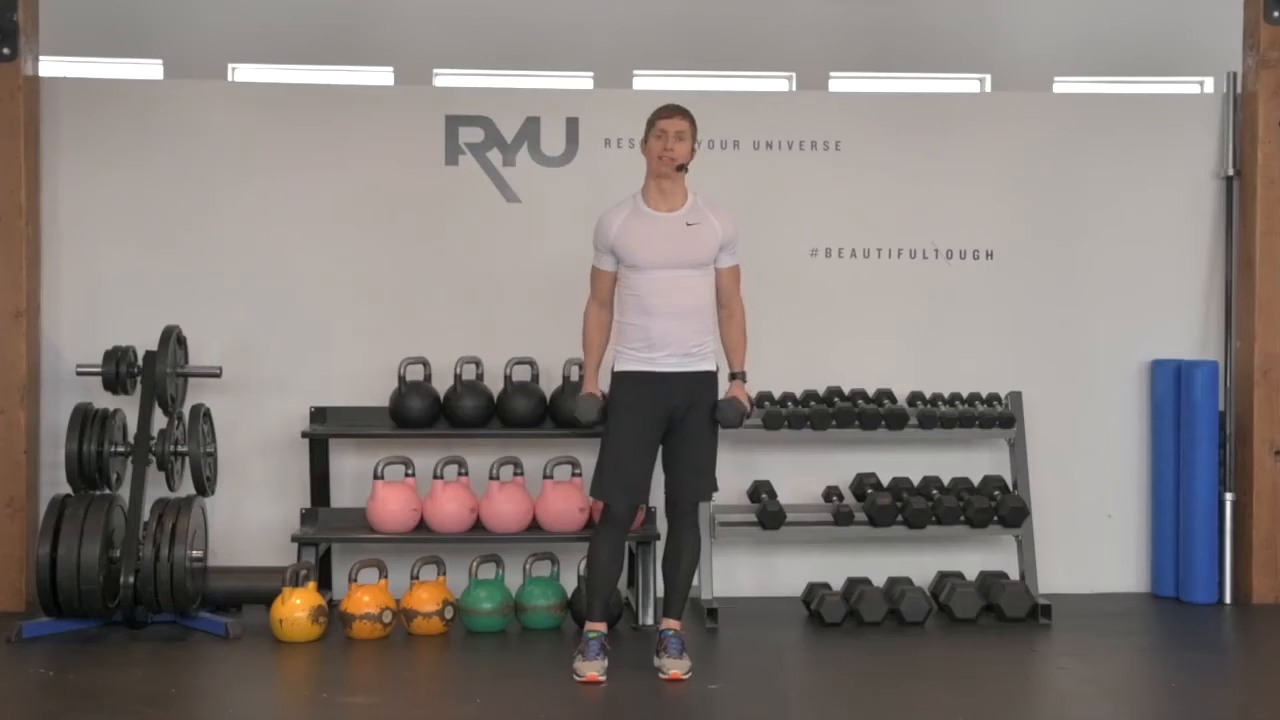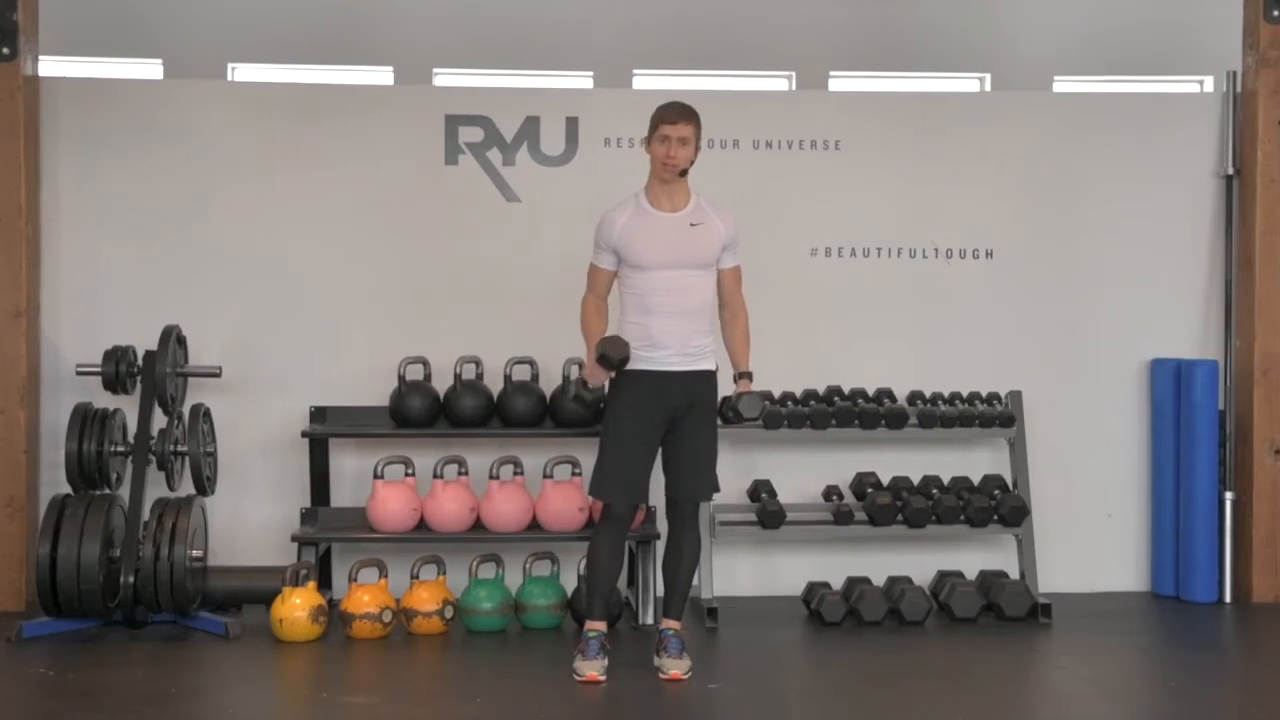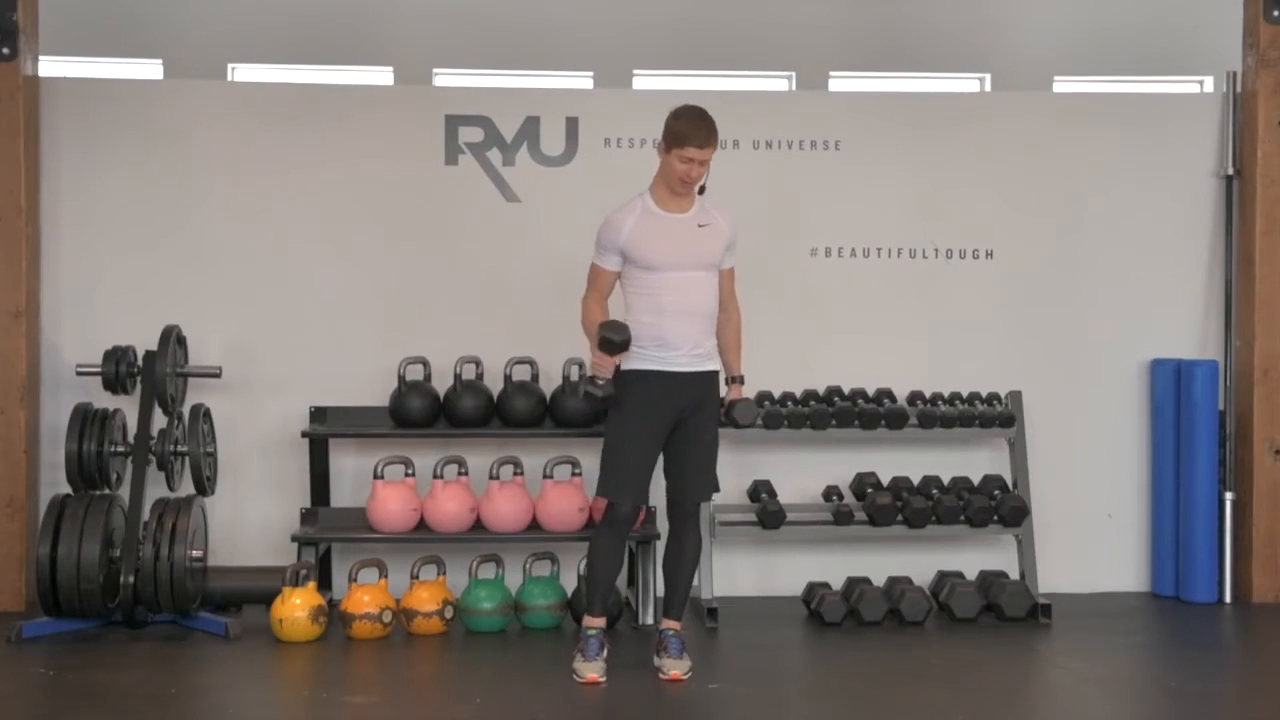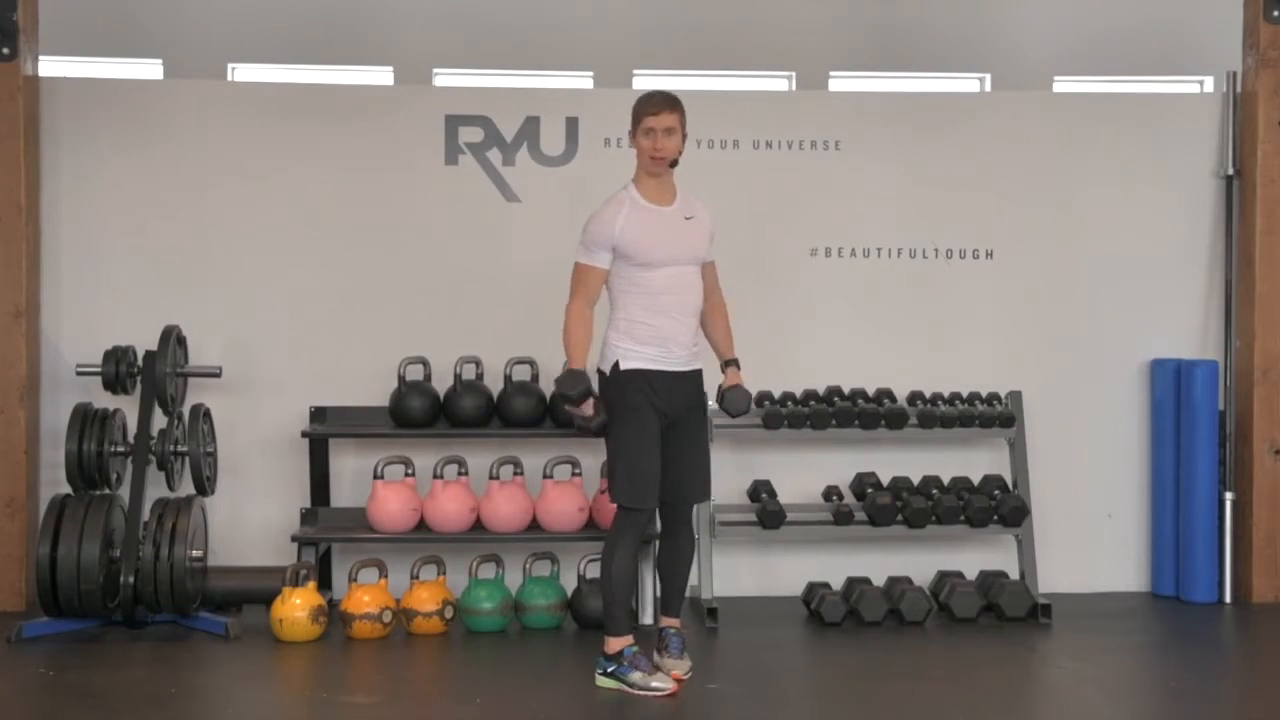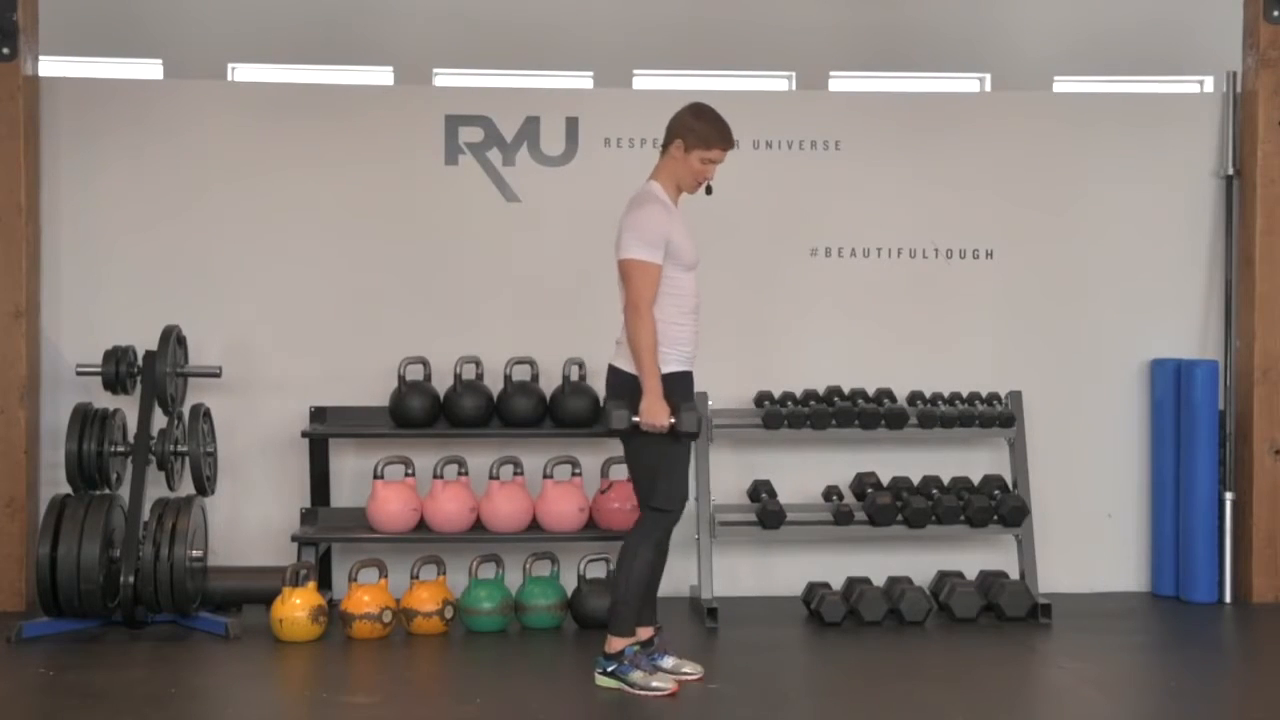
dt=1s
person 1, frame 1
left shoulder: (717, 223)
right shoulder: (615, 222)
left elbow: (730, 306)
right elbow: (599, 306)
left wrist: (738, 377)
right wrist: (589, 379)
left hip: (696, 382)
right hip: (635, 380)
left knee: (684, 509)
right knee: (617, 509)
left ankle: (671, 630)
right ankle: (595, 631)
person 1, frame 2
left shoulder: (718, 223)
right shoulder: (617, 220)
left elbow: (732, 306)
right elbow: (595, 296)
left wrist: (744, 376)
right wrist: (595, 351)
left hip: (696, 381)
right hip: (636, 380)
left knee: (685, 510)
right knee: (616, 508)
left ankle: (670, 630)
right ankle: (594, 632)
person 1, frame 3
left shoulder: (720, 225)
right shoulder: (623, 222)
right elbow: (594, 298)
left wrist: (735, 377)
right wrist: (601, 347)
left hip: (700, 383)
right hip: (642, 380)
left knee: (686, 510)
right knee: (621, 507)
left ankle: (670, 631)
right ankle: (593, 629)
person 1, frame 4
left shoulder: (698, 215)
right shoulder: (612, 217)
right elbow: (581, 304)
left wrist: (730, 362)
right wrist: (577, 379)
left hip: (687, 380)
right hip: (633, 379)
left knee: (680, 513)
right knee: (634, 513)
left ankle: (670, 627)
right ankle: (615, 652)
person 1, frame 5
left shoulder: (665, 211)
right shoulder: (650, 212)
right elbow: (639, 310)
right wrist: (652, 392)
left hip: (668, 380)
right hip: (650, 383)
left knee: (664, 512)
right knee: (657, 514)
left ankle: (643, 639)
right ankle: (616, 652)
